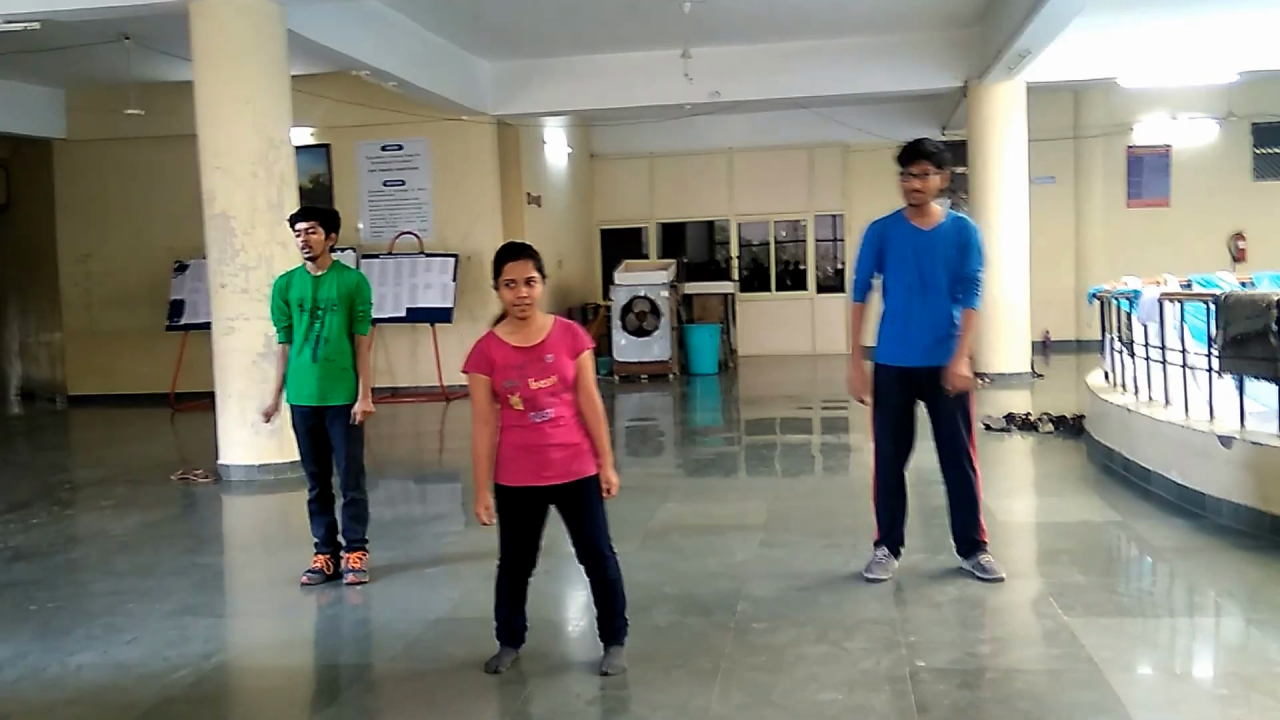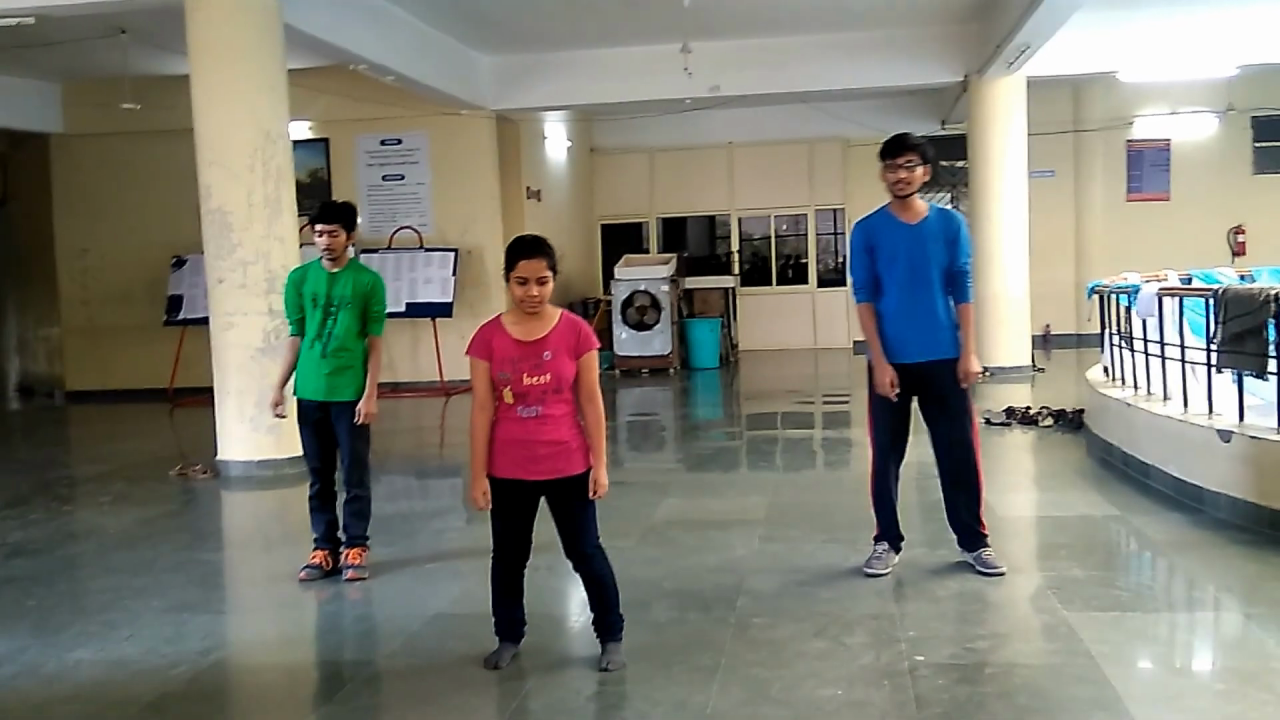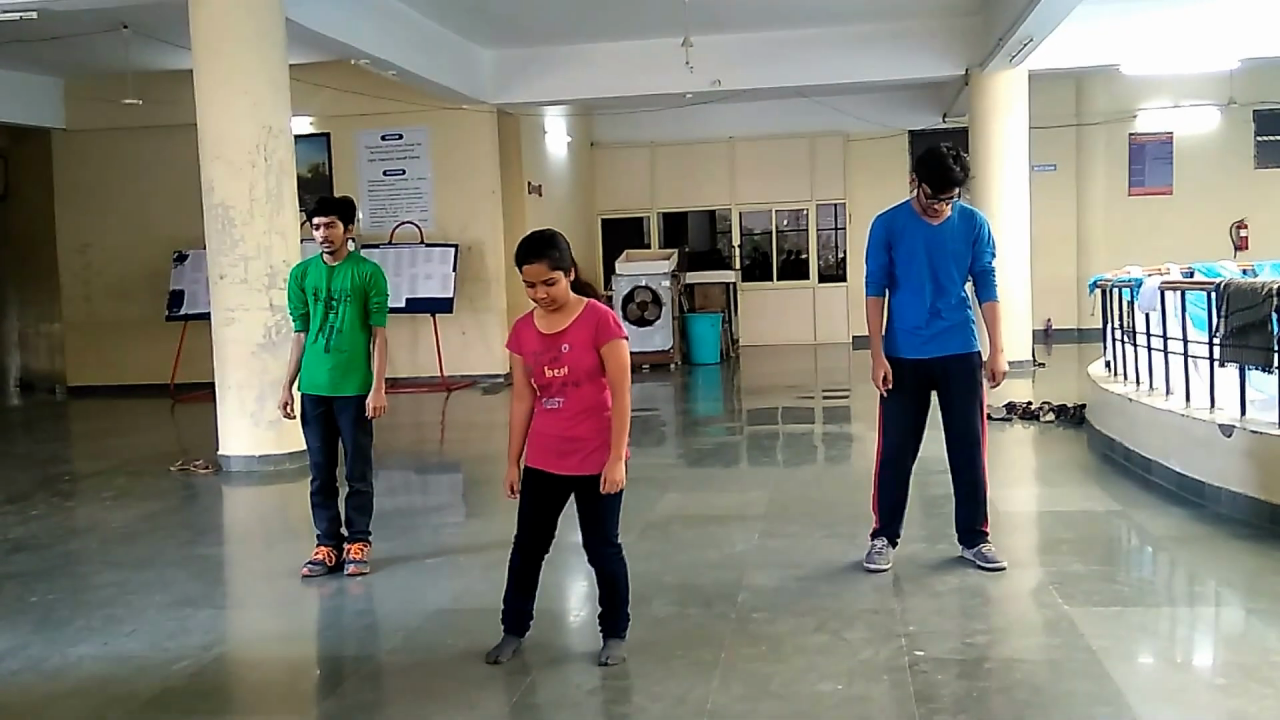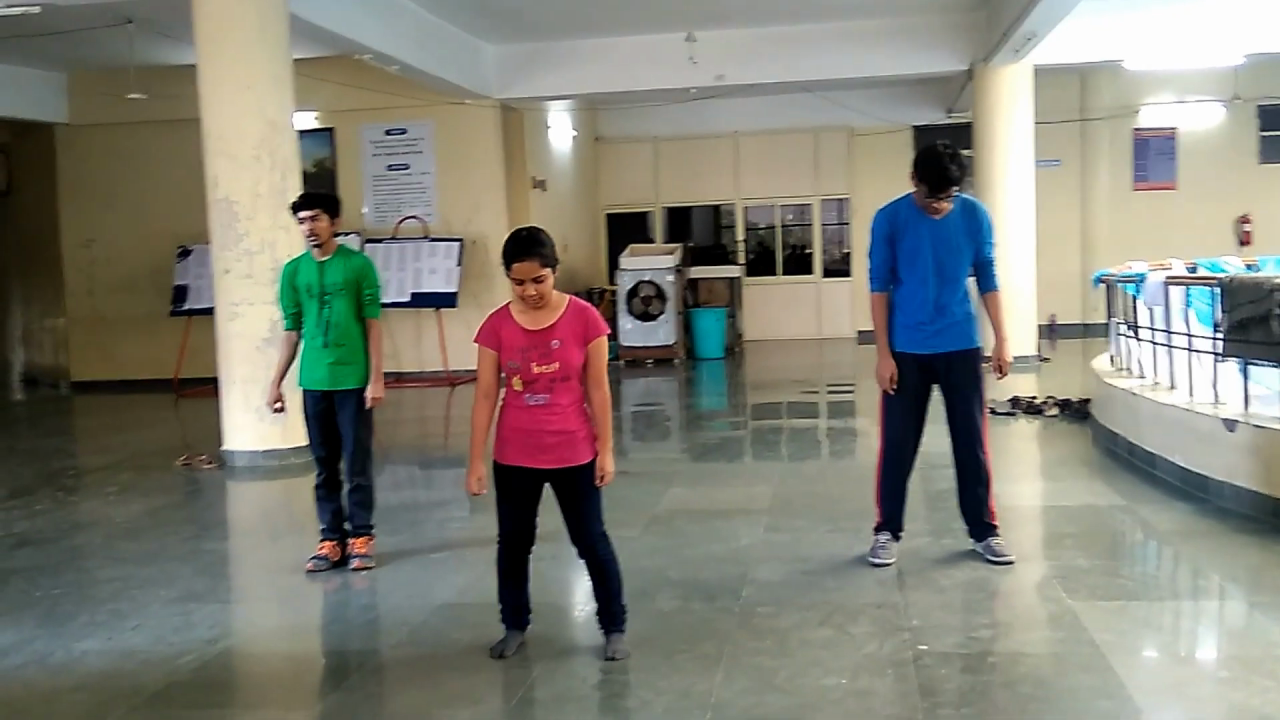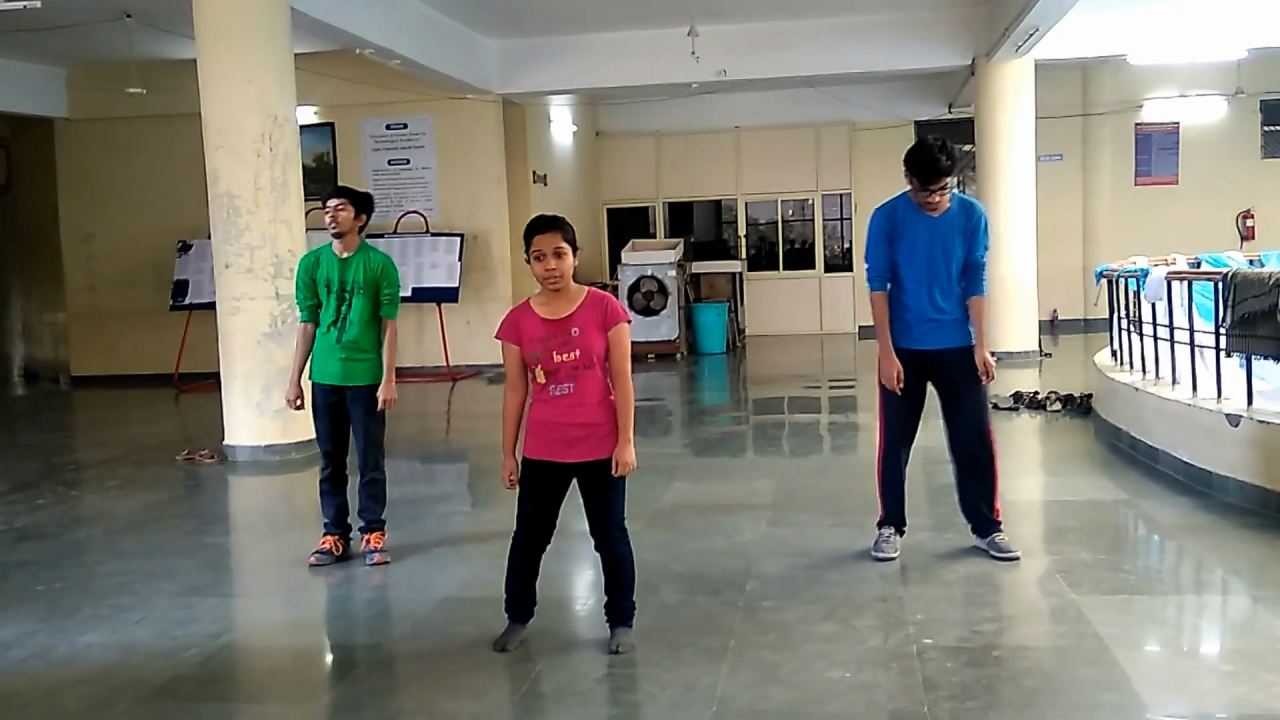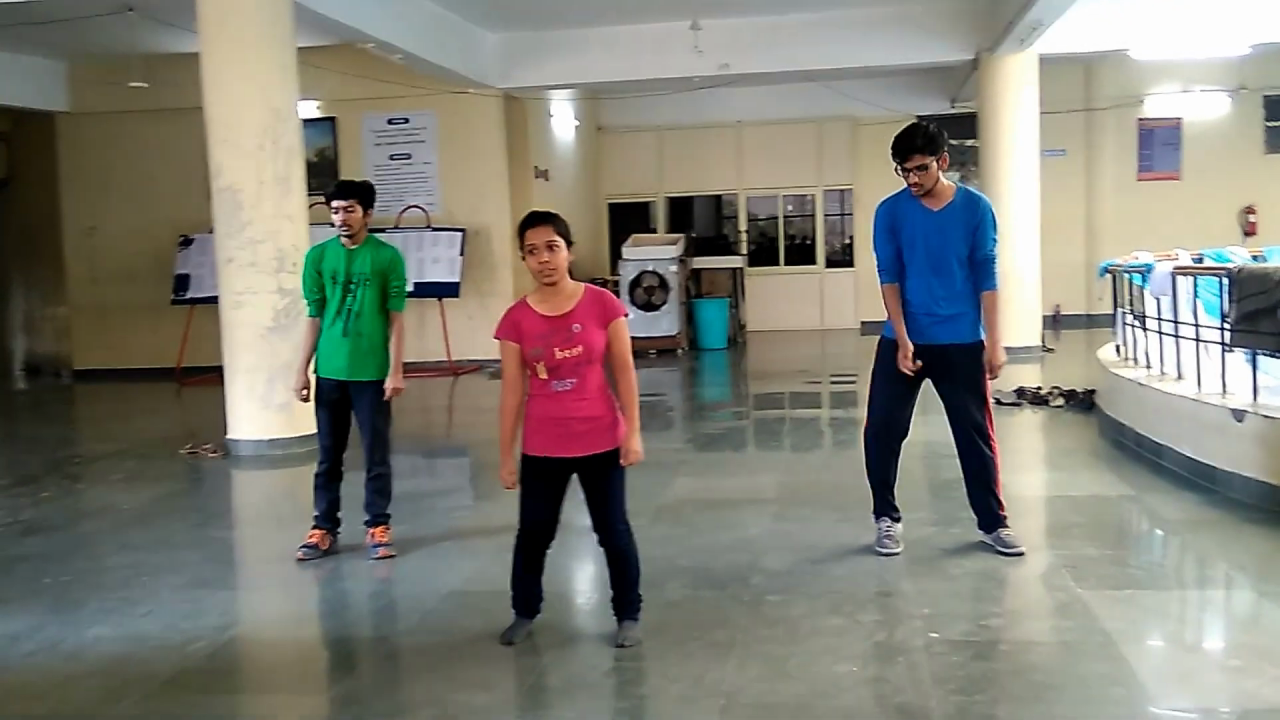
dt=0.7s
person 1, frame 1
left shoulder: (570, 335)
right shoulder: (486, 350)
left elbow: (589, 401)
right elbow: (482, 423)
left wrist: (607, 462)
right wrist: (482, 489)
left hip: (576, 470)
right hip: (516, 478)
left knee: (598, 556)
right knee: (515, 563)
left ankle: (614, 641)
right ankle: (509, 642)
person 1, frame 2
left shoulder: (575, 331)
right shoulder: (489, 336)
left elbow: (591, 401)
right elbow: (482, 409)
left wrist: (599, 464)
right wrist: (478, 474)
left hip: (568, 466)
right hip: (508, 471)
left knee: (586, 553)
right knee: (508, 555)
left ankle: (611, 637)
right ankle: (508, 638)
person 1, frame 3
left shoulder: (600, 320)
right shoulder: (523, 330)
left elbow: (621, 394)
right elbow: (522, 399)
left wrist: (617, 459)
right wrist: (512, 461)
left hip: (595, 461)
right hip: (542, 462)
left knee: (602, 549)
right knee: (527, 546)
left ankle: (614, 634)
right ankle: (513, 631)
person 1, frame 4
left shoulder: (583, 318)
right shoulder: (496, 326)
left elbow: (598, 389)
right elbow: (485, 396)
left wrist: (605, 451)
right wrist: (476, 461)
left hip: (574, 454)
right hip: (515, 457)
left knee: (592, 541)
right knee: (513, 543)
left ankle: (614, 628)
right ankle: (515, 626)
person 1, frame 5
left shoulder: (604, 307)
right shoulder: (518, 320)
left elbow: (621, 378)
right elbow: (515, 390)
left wrist: (626, 441)
right wrist: (507, 453)
left hip: (600, 447)
right hip: (542, 450)
left knee: (610, 535)
right knee: (529, 536)
left ankle: (621, 622)
right ankle: (517, 618)
person 1, frame 6
left shoulder: (602, 303)
right shoulder: (516, 318)
left elbow: (623, 370)
right elbow: (512, 389)
left wrist: (633, 431)
right wrist: (506, 454)
left hip: (600, 441)
right hip: (543, 447)
left knee: (613, 529)
right knee: (533, 531)
left ankle: (628, 615)
right ankle: (524, 612)
person 2, frame 1
left shoulder: (963, 231)
right shoulder: (881, 232)
left elbow: (970, 297)
right elbow: (860, 295)
left wrist: (962, 357)
right wrist: (856, 362)
left hip: (945, 362)
right hip: (893, 364)
left knee: (959, 456)
right knee: (889, 457)
left ankle: (973, 547)
right ankle: (887, 546)
person 2, frame 2
left shoulder: (950, 224)
right shoulder: (867, 230)
left elbow: (962, 290)
right elbow: (863, 299)
left wrist: (969, 352)
right wrist: (879, 361)
left hip: (942, 357)
right hip: (891, 360)
left knee: (960, 451)
right knee: (885, 454)
left ankle: (974, 541)
right ankle: (887, 541)
person 2, frame 3
left shoulder: (974, 224)
right shoulder: (888, 225)
left elbow: (986, 287)
right elbow: (875, 291)
left wrist: (997, 350)
right wrist: (878, 354)
left hip: (960, 352)
right hip: (903, 355)
left knee: (969, 446)
right knee: (895, 448)
left ankle: (973, 536)
right ankle: (884, 536)
person 2, frame 4
left shoulder: (975, 215)
right shoulder: (890, 219)
left elbow: (987, 278)
right elbow: (879, 286)
left wrist: (1000, 340)
right wrist: (882, 353)
left hip: (961, 347)
right hip: (906, 349)
left knee: (971, 440)
right knee: (897, 442)
left ankle: (983, 530)
right ankle: (887, 530)
person 2, frame 5
left shoulder: (972, 215)
right shoulder: (887, 218)
left elbow: (976, 283)
right elbow: (878, 286)
left wrist: (980, 344)
right wrist: (886, 352)
left hip: (958, 344)
right hip: (904, 346)
left knee: (976, 436)
right knee: (895, 439)
left ankle: (987, 526)
right ankle: (891, 525)
person 2, frame 6
left shoulder: (976, 207)
right shoulder: (890, 211)
left elbow: (986, 276)
right elbow: (889, 277)
left wrist: (993, 341)
right wrist: (902, 339)
left hip: (962, 340)
right hip: (904, 338)
left knee: (976, 434)
right knee: (881, 430)
left ankle: (993, 522)
right ankle: (887, 516)
person 3, frame 1
left shoulder: (352, 281)
right shoulder: (285, 285)
left elbow: (362, 342)
right elbow: (284, 344)
left wrist: (365, 394)
right wrist: (275, 395)
left hip: (342, 396)
right hip: (303, 397)
left knee: (350, 478)
right knee: (316, 480)
left ankle: (355, 551)
right ankle: (325, 552)
person 3, frame 2
left shoulder: (368, 281)
right shoulder: (299, 278)
left elbow: (374, 343)
right elbow: (296, 338)
left wrist: (370, 394)
right wrist: (279, 387)
left hip: (350, 392)
right hip: (311, 392)
left knee: (355, 476)
right knee: (319, 476)
left ankle: (356, 547)
right ankle: (324, 548)
person 3, frame 3
left shoulder: (368, 273)
right shoulder: (302, 274)
left elbow: (378, 335)
right elbow: (300, 335)
left wrist: (378, 387)
right wrist: (287, 387)
left hip: (355, 388)
right hip: (314, 388)
left knee: (358, 471)
right knee: (321, 472)
left ankle: (358, 543)
right ankle: (328, 544)
person 3, frame 4
left shoulder: (358, 265)
right shoulder: (293, 272)
left elbow: (372, 325)
right elbow: (292, 331)
left wrist: (377, 377)
right wrist: (277, 382)
left hip: (353, 380)
right hip: (314, 382)
left knee: (357, 464)
right knee: (325, 466)
left ankle: (361, 537)
right ankle: (332, 539)
person 3, frame 5
left shoulder: (380, 264)
right shoulder: (311, 263)
left elbow: (389, 326)
right elbow: (307, 325)
left wrist: (388, 380)
right wrist: (294, 379)
left hip: (366, 377)
right hip: (325, 377)
left knee: (370, 460)
right knee: (331, 461)
left ankle: (373, 533)
right ankle: (335, 535)
person 3, frame 6
left shoulder: (387, 257)
right shoulder: (318, 257)
left elbow: (395, 319)
right elbow: (315, 318)
left wrist: (396, 370)
right wrist: (302, 369)
left hip: (372, 372)
right hip: (329, 371)
left knee: (376, 454)
right knee: (329, 455)
left ankle: (378, 527)
right ankle: (324, 529)
